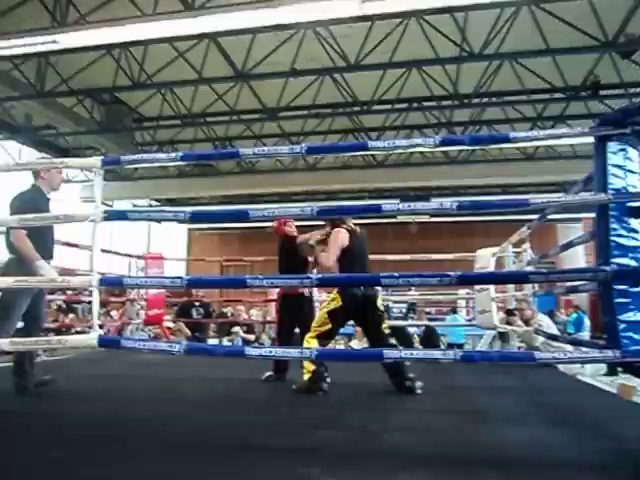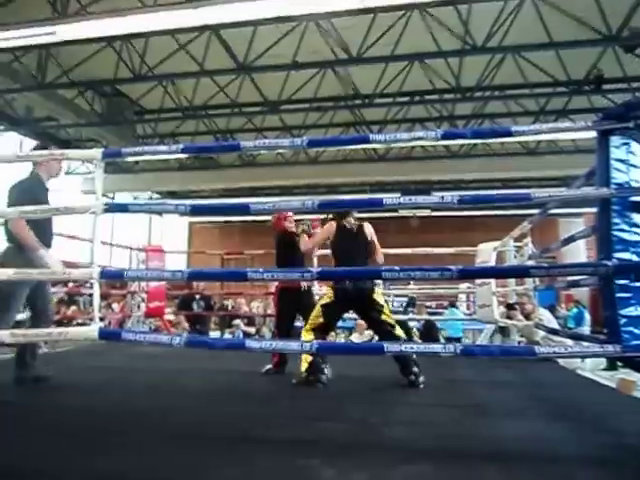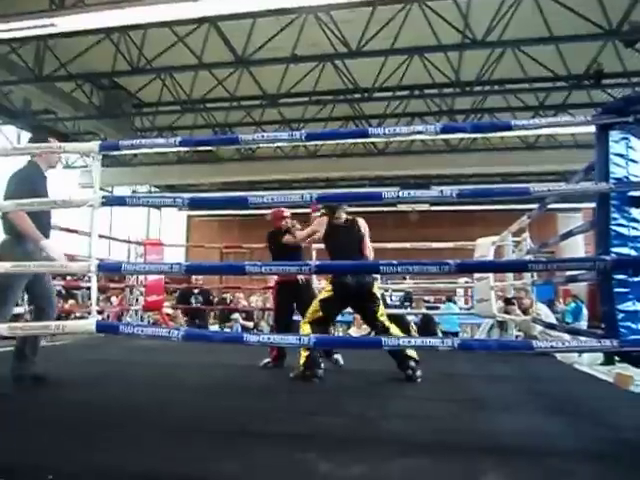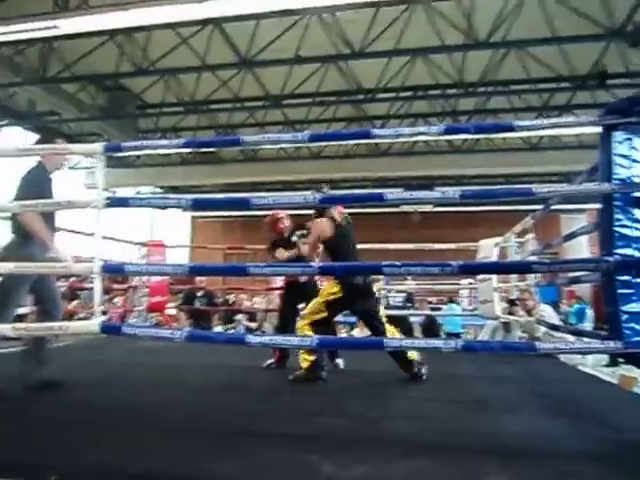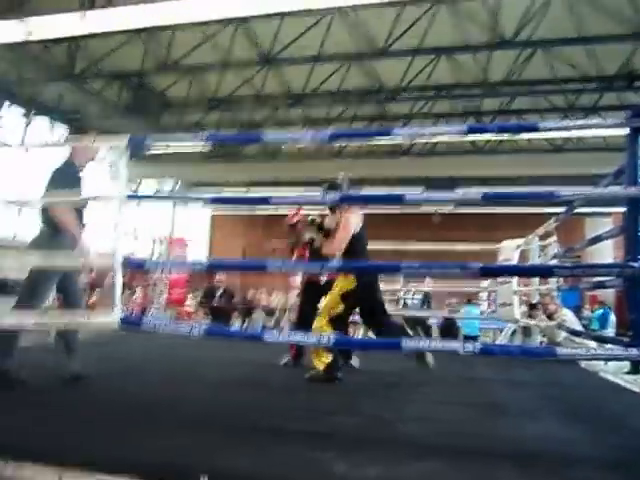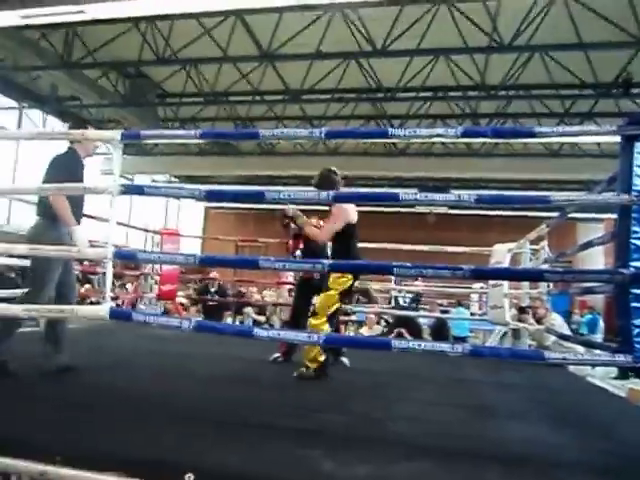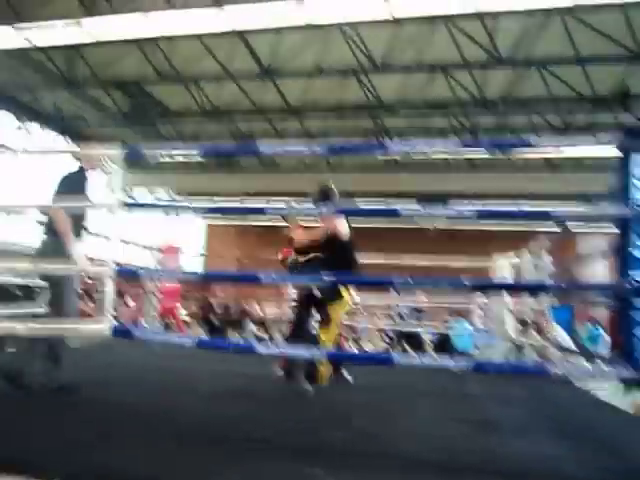
dt=0.1s
person 1, frame 1
left shoulder: (44, 201)
right shoulder: (26, 199)
left wrist: (44, 266)
right wrist: (40, 263)
left hip: (36, 273)
right hip: (22, 271)
left knee: (34, 325)
left ankle: (25, 378)
person 1, frame 2
left shoulder: (41, 190)
right shoulder: (25, 187)
left wrist: (46, 256)
right wrist: (43, 252)
left hip: (36, 263)
right hip: (20, 260)
left knee: (44, 316)
left ankle: (25, 370)
person 1, frame 3
left shoulder: (38, 178)
right shoulder: (24, 176)
left wrist: (44, 248)
right wrist: (46, 244)
left hip: (34, 253)
left knee: (47, 308)
left ankle: (23, 367)
person 1, frame 4
left shoulder: (44, 179)
right shoulder: (34, 177)
right elbow: (26, 215)
left wrist: (51, 250)
right wrist: (54, 246)
left hip: (39, 255)
right hip: (24, 252)
left knee: (53, 310)
left ankle: (34, 370)
person 1, frame 5
left shoulder: (72, 173)
right shoulder: (66, 172)
right elbow: (59, 208)
right wrist: (83, 239)
left hip: (65, 245)
right hip: (53, 243)
left knee: (75, 303)
right knee: (29, 304)
left ankle: (69, 365)
person 1, frame 6
left shoulder: (73, 164)
right shoulder: (67, 161)
right elbow: (56, 196)
left wrist: (72, 232)
right wrist: (75, 229)
left hip: (60, 235)
right hip: (51, 233)
left knee: (66, 296)
right knee: (38, 295)
left ankle: (57, 356)
person 1, frame 7
left shoulder: (77, 180)
right shoulder: (76, 179)
right elbow: (60, 211)
left wrist: (74, 248)
right wrist: (74, 246)
left hip: (59, 250)
right hip: (58, 251)
left knee: (65, 311)
right knee: (65, 310)
left ankle: (52, 373)
right ankle: (25, 368)
person 2, frame 1
left shoulder: (338, 233)
right shoulder: (360, 233)
left elbow: (328, 263)
left wrist: (318, 254)
left hip: (347, 293)
right hip: (369, 293)
left knee: (315, 336)
right knee: (381, 339)
left ankle: (315, 380)
right ankle: (407, 381)
person 2, frame 2
left shoulder: (332, 226)
right shoulder: (367, 228)
left elbow: (306, 247)
right elbow: (379, 260)
left hip: (342, 287)
right hip: (367, 286)
left knee: (313, 328)
right knee: (389, 330)
left ankle: (313, 372)
right ankle: (413, 374)
person 2, frame 3
left shoulder: (323, 222)
right shoulder: (360, 223)
left elbow: (299, 237)
right elbow: (369, 255)
left hip: (340, 283)
right hip: (364, 281)
left knee: (311, 322)
right knee: (384, 327)
left ankle: (310, 366)
right ankle: (411, 367)
person 2, frame 4
left shoulder: (321, 223)
right shoulder: (344, 218)
left elbow: (311, 250)
left hip: (344, 283)
right hip: (363, 280)
left knee: (307, 322)
right knee: (381, 327)
left ankle: (312, 369)
right ankle: (415, 367)
person 2, frame 5
left shoulder: (346, 216)
right shoulder: (351, 213)
left elbow: (334, 251)
left wrist: (320, 243)
left hip: (354, 276)
right hip: (365, 276)
left knee: (324, 320)
right knee: (382, 321)
left ankle: (327, 368)
right ankle: (419, 350)
person 2, frame 6
left shoulder: (343, 207)
right shoulder: (342, 206)
left elbow: (323, 236)
left wrist: (299, 220)
right wrist: (299, 217)
left hip: (346, 270)
left knee: (319, 316)
left ankle: (317, 366)
person 2, frame 7
left shoulder: (333, 222)
right shoulder: (338, 219)
left elbow: (301, 240)
left wrist: (290, 223)
left hip: (343, 281)
right hip: (334, 274)
left knee: (329, 330)
left ankle: (316, 377)
person 3, frame 1
left shoulder: (300, 244)
right shoulder: (286, 242)
left elbow: (308, 265)
right elbow: (303, 238)
right wrist: (323, 232)
left hip: (304, 293)
right hip: (288, 295)
left knee: (309, 331)
right knee: (284, 332)
right ankle: (279, 370)
person 3, frame 2
left shoulder: (297, 237)
right shoulder: (283, 237)
right elbow: (304, 248)
left hip: (303, 287)
right hip: (286, 288)
right knee: (283, 326)
right ankle: (278, 363)
person 3, frame 3
left shoulder: (295, 229)
right shoulder: (273, 236)
right elbow: (295, 240)
left hip: (302, 280)
right hip: (284, 283)
right knee: (282, 319)
left ankle: (330, 352)
right ankle: (277, 356)
person 3, frame 4
left shoulder: (299, 231)
right shoulder: (276, 243)
right elbow: (281, 257)
right wrist: (297, 251)
left hip: (308, 281)
right hip: (292, 283)
right knee: (285, 319)
left ankle: (334, 355)
right ankle: (280, 357)
person 3, frame 5
left shoulder: (319, 229)
right shoulder: (297, 245)
left hip: (329, 280)
right hip: (312, 283)
left knee: (341, 317)
right knee: (303, 317)
left ankle: (347, 356)
right ankle: (296, 354)
person 3, frame 6
left shoulder: (315, 227)
right shoulder: (294, 241)
right wrist: (294, 251)
left hip: (324, 277)
right hip: (306, 279)
right knee: (297, 314)
left ankle: (337, 352)
right ankle: (286, 351)
person 3, frame 7
right shoulder: (297, 256)
left hip: (326, 291)
right hip: (308, 294)
left knee: (331, 327)
right knee: (299, 328)
left ankle: (337, 368)
